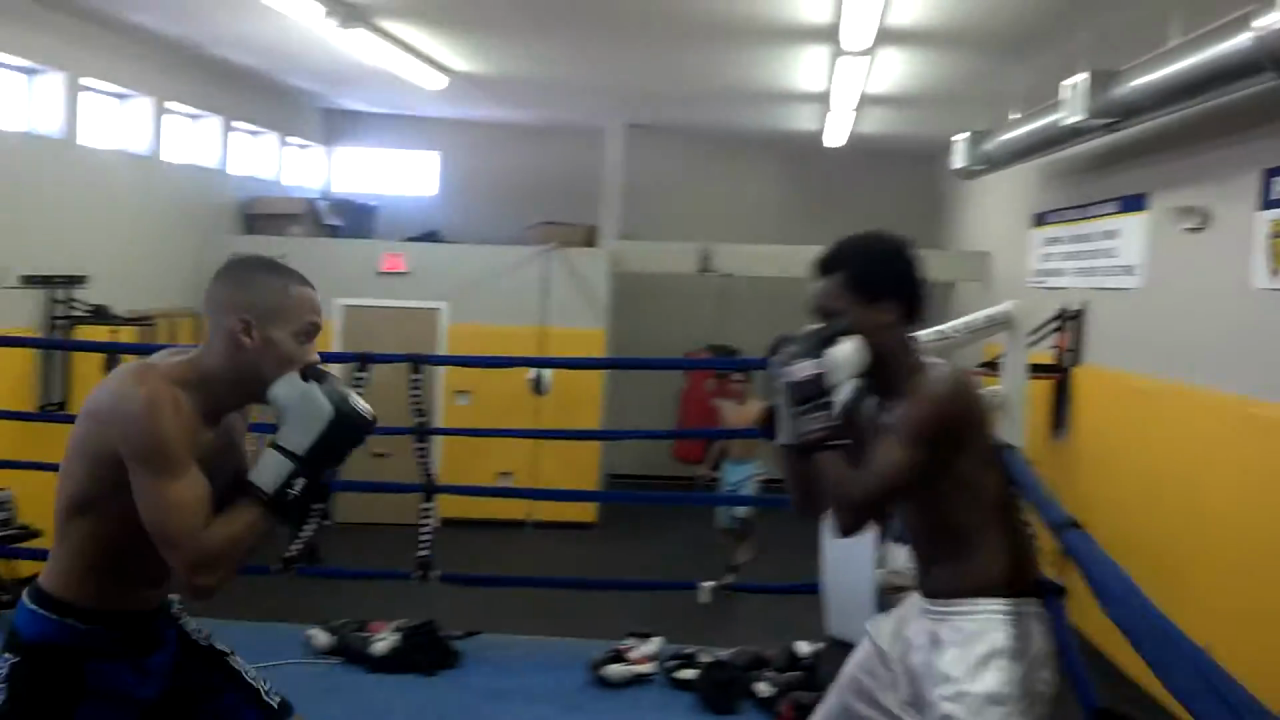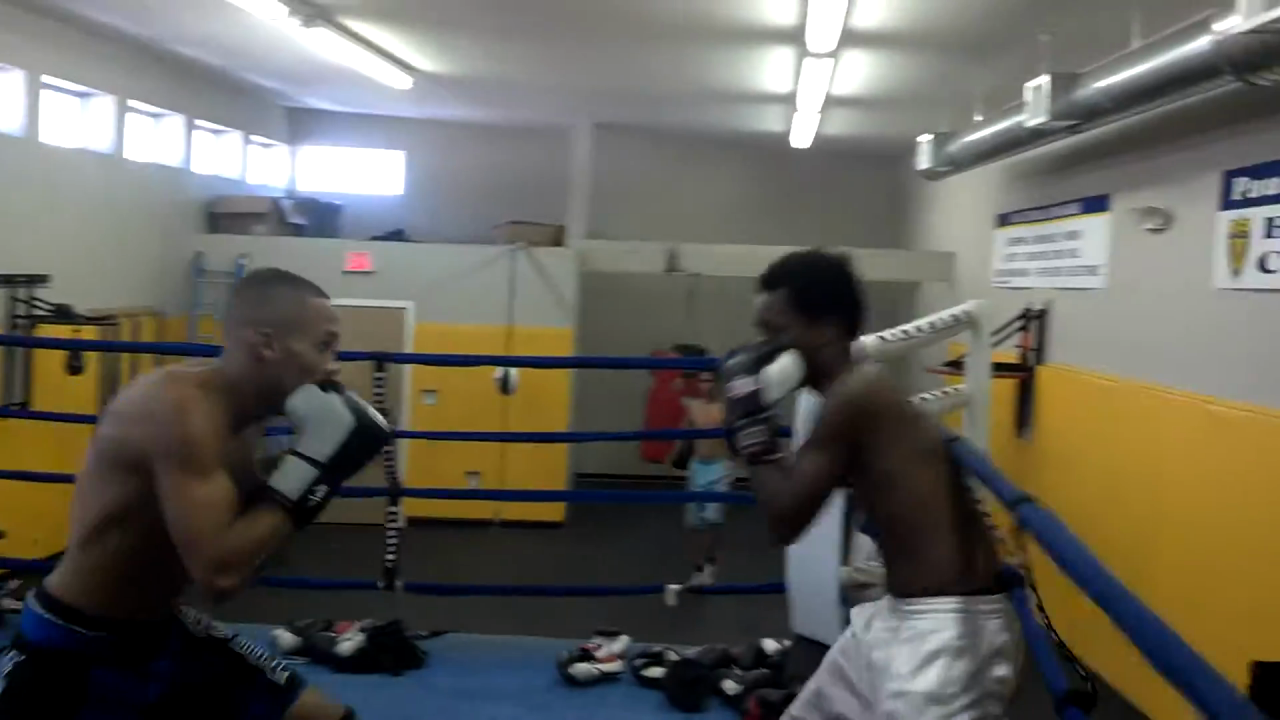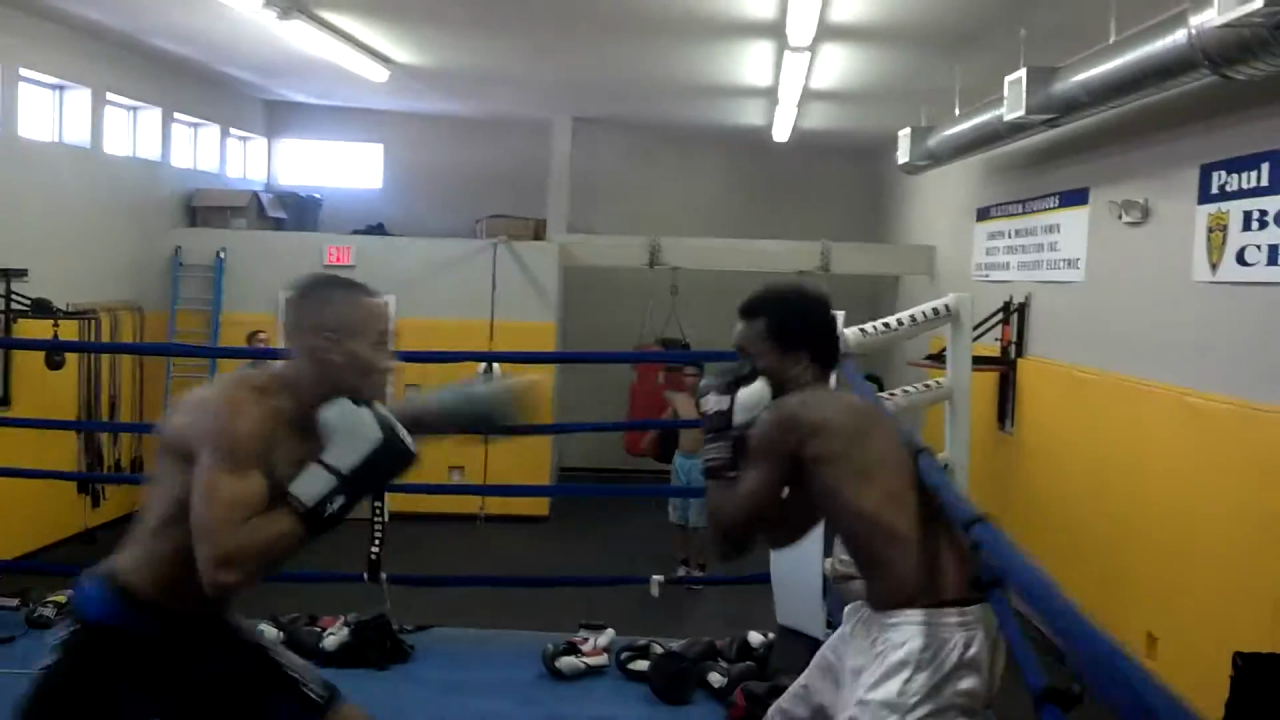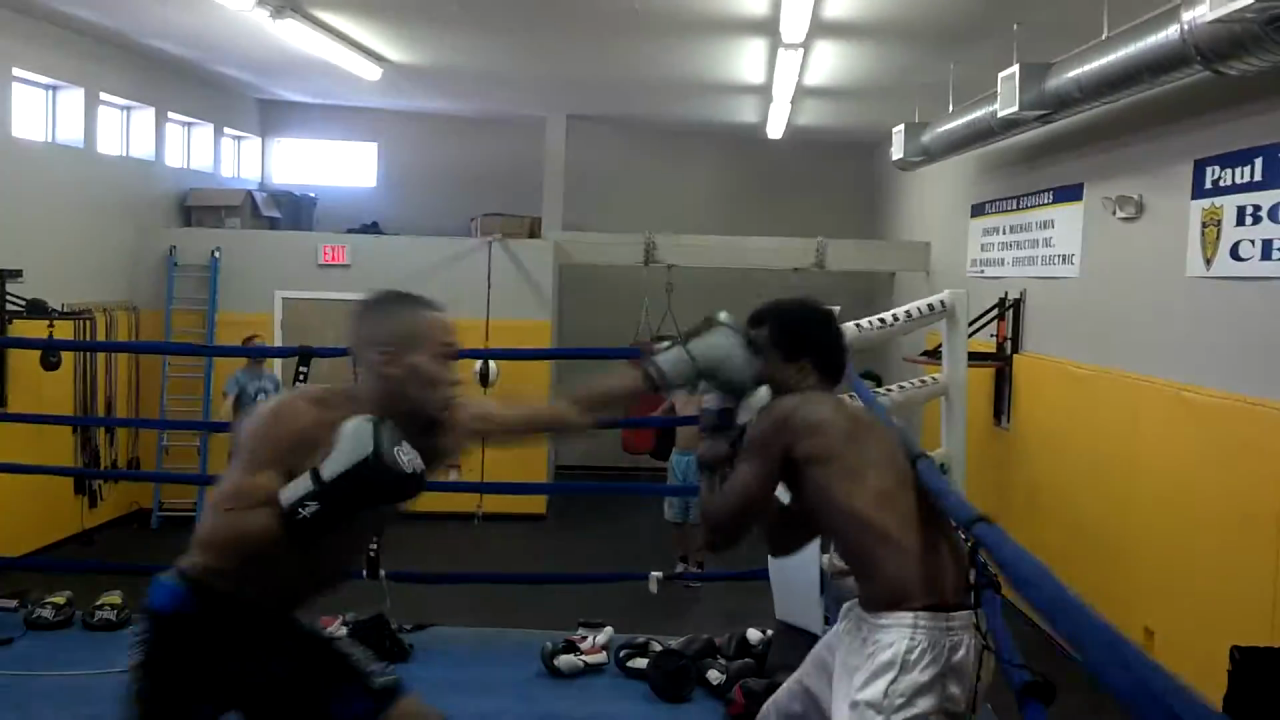
dt=0.1s
person 1, frame 1
left shoulder: (216, 401)
right shoulder: (146, 402)
left elbow: (226, 512)
right elbow: (201, 569)
left wrist: (310, 446)
right wrist: (296, 456)
left hip: (155, 632)
right hip: (68, 648)
person 1, frame 2
left shoulder: (236, 411)
right shoulder: (177, 409)
left elbow: (240, 524)
right elbow: (220, 570)
right wrist: (315, 463)
left hip: (165, 635)
right hip: (73, 651)
person 1, frame 3
left shoulder: (308, 406)
right shoulder: (239, 413)
right elbow: (225, 568)
right wrist: (338, 478)
left hip: (195, 632)
right hip: (122, 632)
person 1, frame 4
left shoulder: (433, 421)
right shoulder: (292, 421)
left elbow: (569, 411)
right elbow: (213, 549)
right wrist: (325, 490)
left hip: (275, 632)
right hip: (192, 627)
person 2, frame 1
left shoulder: (940, 389)
right shoulder: (875, 397)
left elbow: (852, 513)
right elbow: (809, 498)
left wrist: (812, 410)
right wrist: (807, 406)
left hip: (991, 629)
right hip: (923, 618)
person 2, frame 2
left shoulder: (853, 396)
right shoulder: (851, 396)
left elbow: (784, 522)
right elbow: (784, 502)
left wrist: (752, 421)
right wrist: (753, 418)
left hip: (950, 627)
right hip: (895, 614)
person 2, frame 3
left shoulder: (790, 417)
right shoulder: (839, 418)
left elbow: (731, 537)
right elbow: (780, 527)
left wrist: (720, 444)
right wrist: (738, 437)
left hip: (925, 638)
right hip: (886, 624)
person 2, frame 4
left shoulder: (785, 418)
right shoulder: (839, 423)
left elbow: (718, 531)
right elbow: (783, 537)
left hip: (914, 639)
right hip: (876, 625)
person 3, frame 1
left shoulder: (759, 408)
right shoulder: (724, 408)
right wrist: (708, 465)
left hip: (751, 468)
right hip: (729, 468)
left knee: (742, 513)
right knee: (726, 522)
left ankle: (746, 543)
right ankle: (732, 569)
person 3, frame 2
left shoulder: (726, 407)
right shoulder: (692, 406)
left hip: (719, 468)
right hip: (697, 467)
left knee: (712, 518)
right knee: (695, 522)
left ankle: (710, 565)
right ankle: (698, 569)
person 3, frame 3
right shoulder: (677, 400)
right elbow: (665, 422)
right wrist: (649, 440)
left hip: (701, 463)
right hip: (680, 462)
left knee: (698, 520)
right knee: (679, 519)
left ankle: (700, 568)
right ankle: (683, 564)
person 3, frame 4
right shoulder: (675, 397)
right elbow: (658, 415)
left hip: (698, 461)
right hip: (677, 458)
left knee: (697, 516)
right knee: (676, 514)
left ankle: (697, 566)
right ankle: (682, 562)
